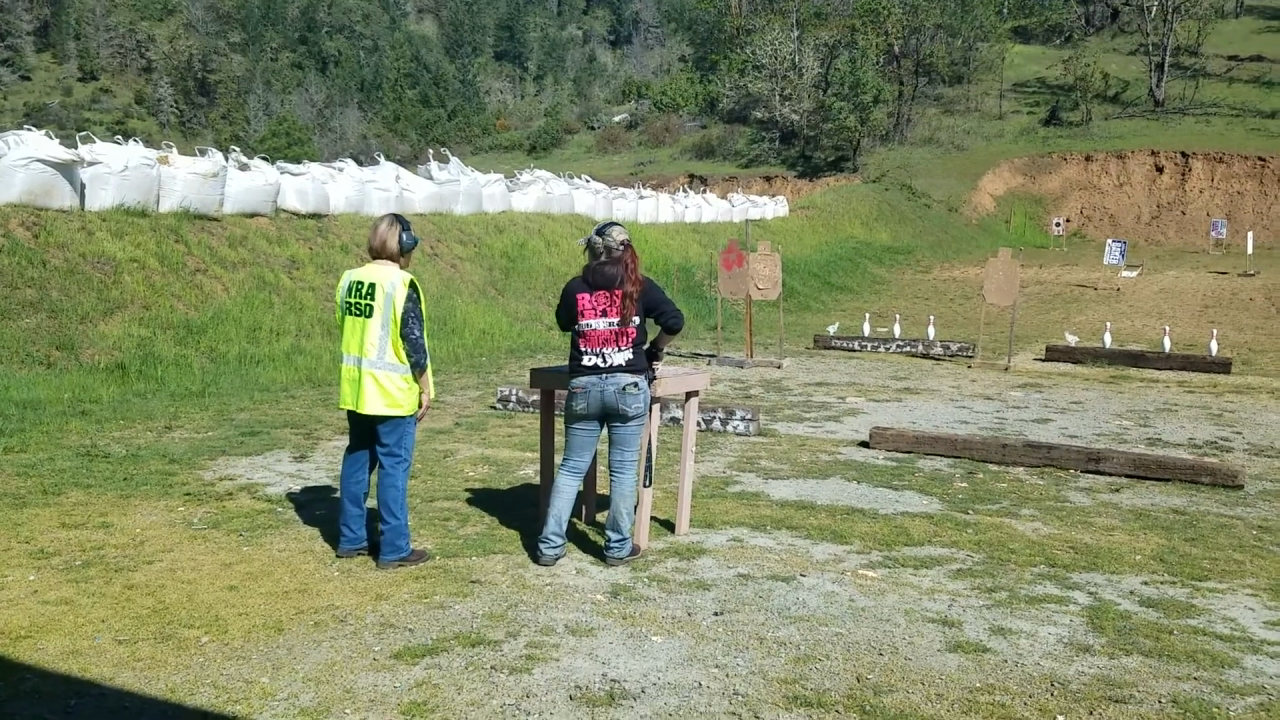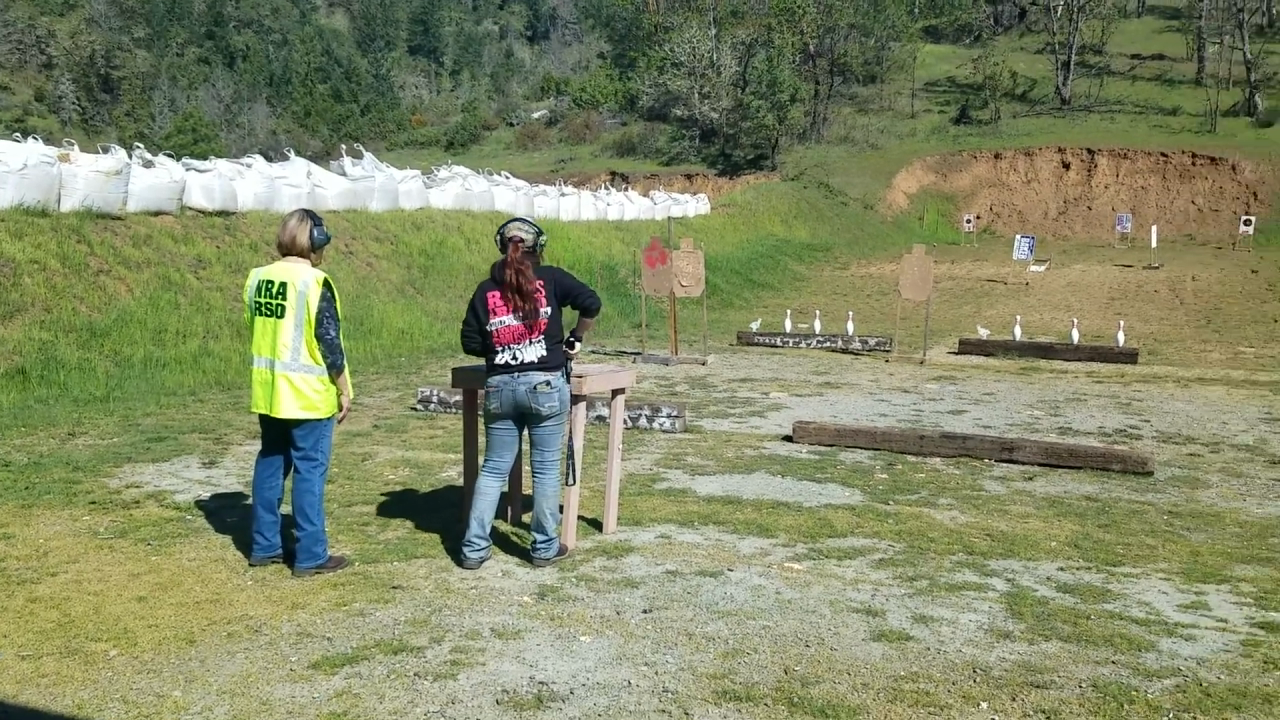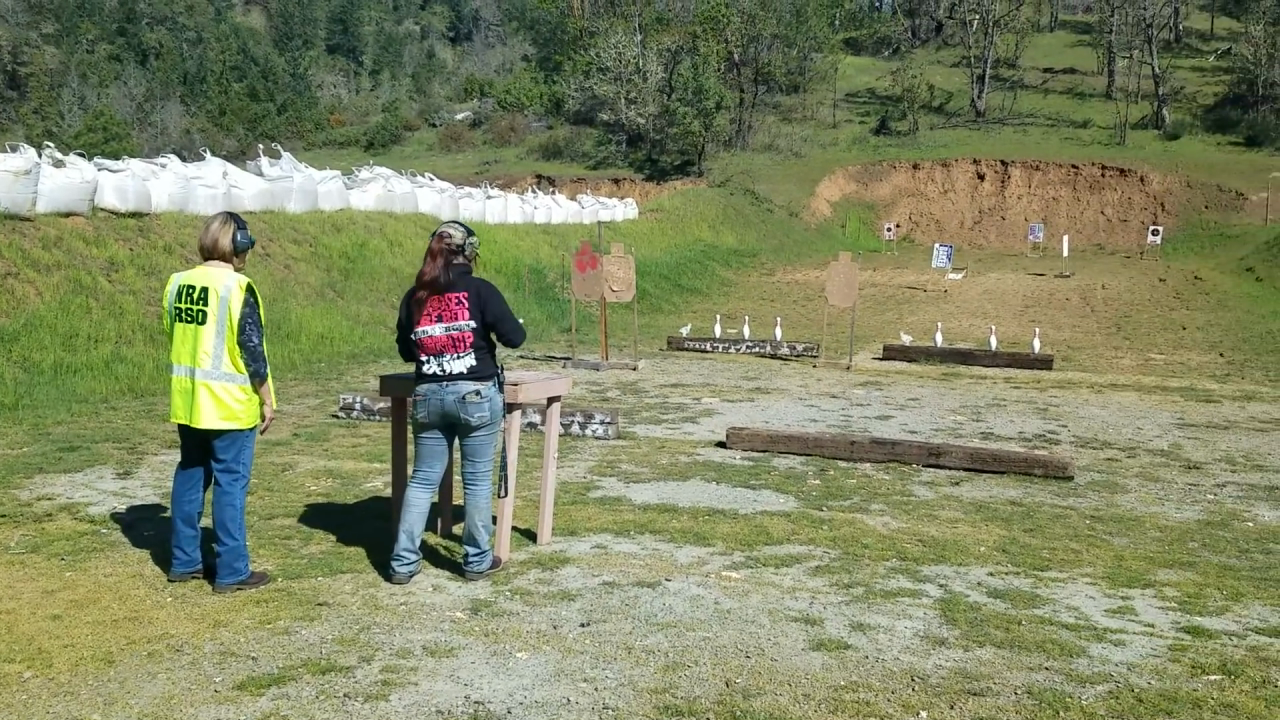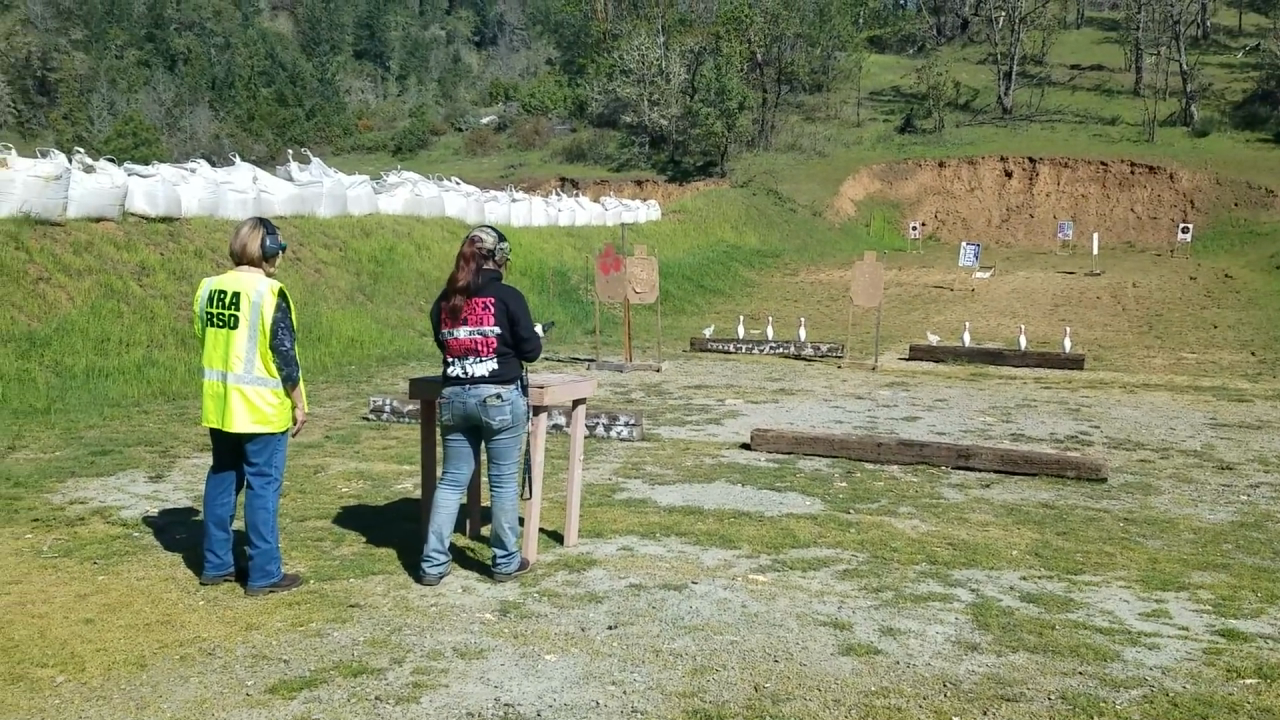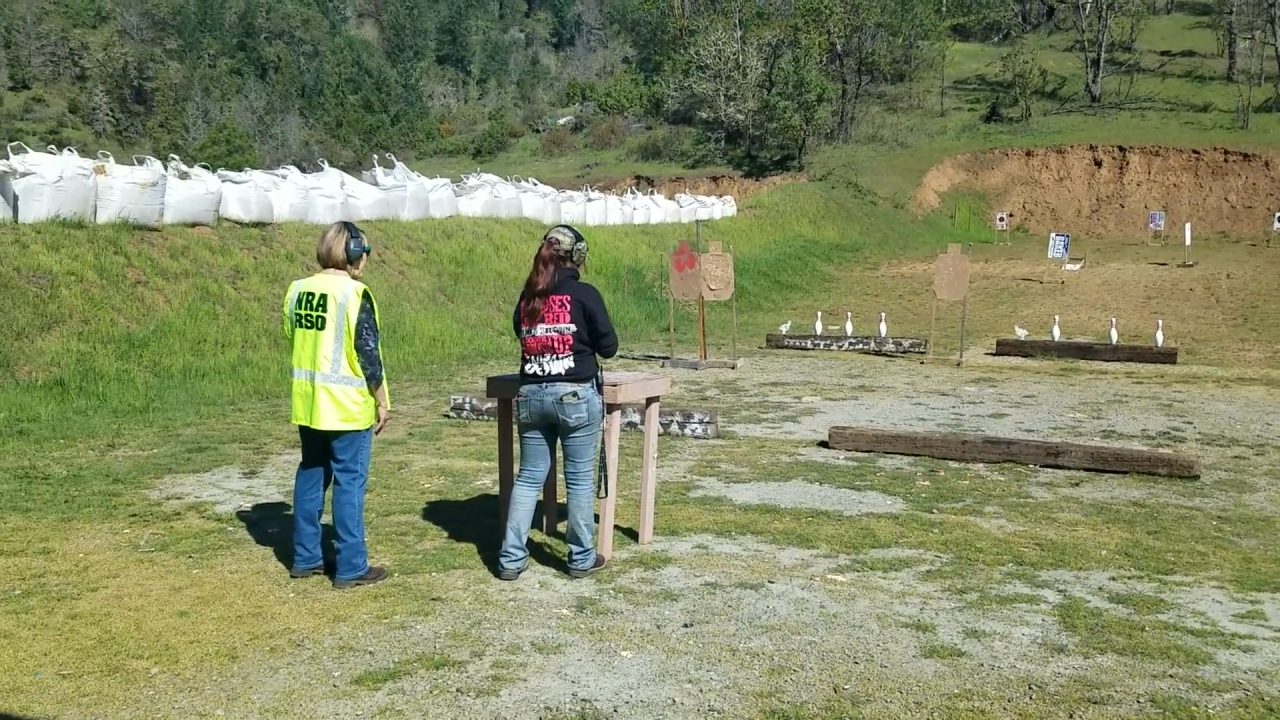
dt=0.4s
person 1, frame 1
left shoulder: (349, 280)
right shoulder: (402, 284)
right elbow: (414, 342)
right wrist: (425, 388)
left hip: (356, 390)
right hip: (393, 393)
left knee: (357, 459)
right knee: (393, 467)
left ankle: (350, 538)
right ankle: (394, 549)
person 1, frame 2
left shoulder: (257, 278)
right shoulder: (315, 282)
left elbow: (256, 331)
right elbow: (330, 342)
right wrist: (343, 390)
left hip: (268, 392)
right hip: (308, 395)
left knee: (270, 465)
right knee: (309, 471)
left ankle: (264, 546)
right ankle: (310, 556)
person 1, frame 3
left shoulder: (177, 283)
right shoulder: (238, 287)
left elbow: (174, 338)
right elbow: (253, 350)
right wrist: (267, 400)
left hip: (187, 401)
right hip: (229, 404)
left knee: (190, 477)
right knee: (230, 484)
left ankle: (184, 561)
right ankle: (231, 571)
person 1, frame 4
left shoulder: (208, 288)
right shoulder: (269, 292)
left elbow: (205, 342)
right elbow: (285, 355)
right wrist: (298, 404)
left hip: (219, 405)
right hip: (261, 408)
left knee: (222, 480)
right knee: (263, 487)
left ankle: (215, 564)
right ankle: (264, 574)
person 1, frame 5
left shoulder: (297, 291)
right shoulder: (354, 294)
left elbow: (295, 343)
right elbow: (368, 355)
right wrist: (381, 401)
left hip: (308, 404)
right hip: (347, 406)
left knee: (311, 476)
right knee: (349, 483)
left ankle: (306, 557)
right ankle: (351, 567)
person 2, frame 1
left shoulder: (575, 288)
right shoulder: (639, 285)
left elbow: (564, 323)
right elbow: (674, 321)
right wrist: (655, 350)
left hip: (583, 387)
right hip: (628, 387)
left knee: (571, 467)
right knee: (623, 469)
left ankle: (550, 545)
right ankle: (618, 547)
person 2, frame 2
left shoulder: (486, 289)
right shoulder: (550, 278)
left elbow: (470, 342)
right elbow: (591, 302)
right wrist: (576, 338)
left hip: (500, 387)
right hip: (545, 384)
left knee: (493, 468)
right knee: (546, 469)
left ankle: (473, 548)
right ankle: (544, 547)
person 2, frame 3
left shoulder: (414, 296)
right shoulder: (479, 289)
left elbow: (406, 350)
right elbow: (512, 337)
right wrist: (516, 326)
left hip: (429, 395)
right hip: (476, 394)
left knee: (423, 478)
right knee: (477, 479)
left ankle: (403, 562)
right ankle: (477, 560)
person 2, frame 4
left shoulder: (445, 299)
right shoulder: (507, 296)
right elbow: (530, 351)
right wrist: (535, 335)
left hip: (454, 397)
right hip: (500, 397)
left knee: (451, 480)
right knee: (504, 481)
left ankle: (432, 563)
right ankle: (505, 562)
person 2, frame 5
left shoulder: (527, 297)
right shoulder: (584, 293)
right elbow: (608, 347)
left hip: (531, 395)
right hip: (576, 395)
left knee: (528, 477)
right knee: (579, 478)
left ankle: (511, 558)
right ankle: (581, 558)
